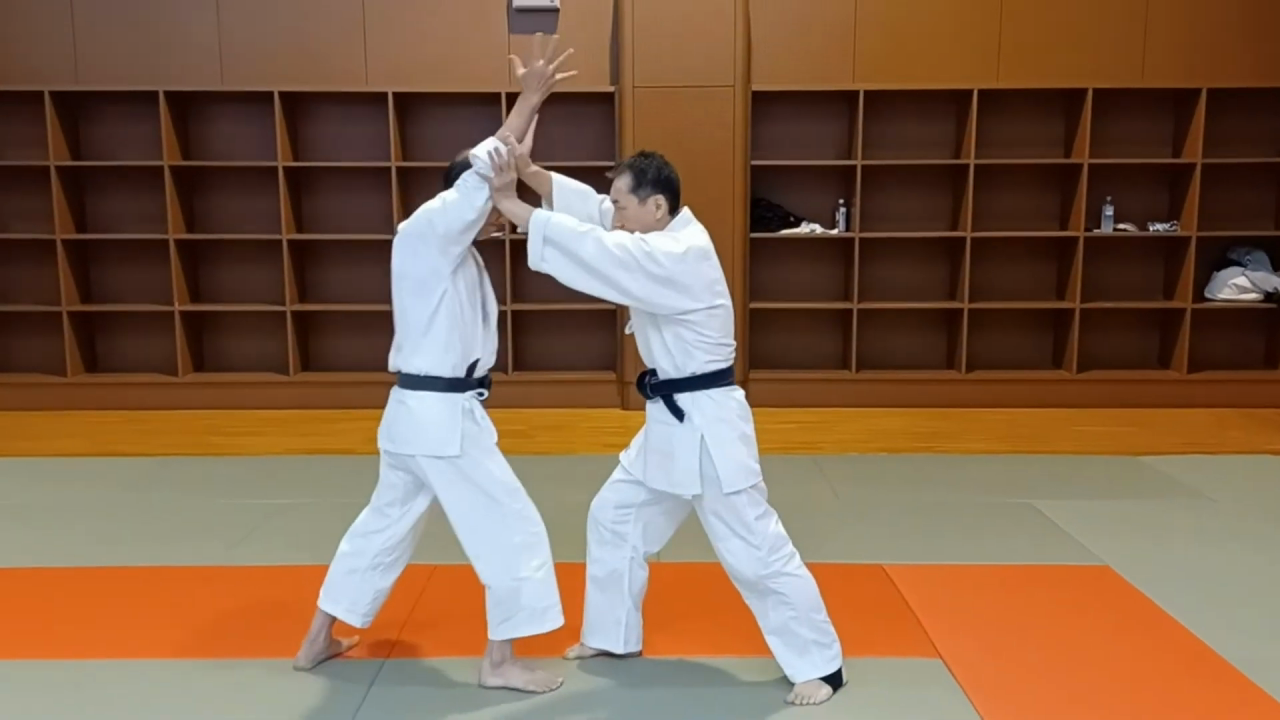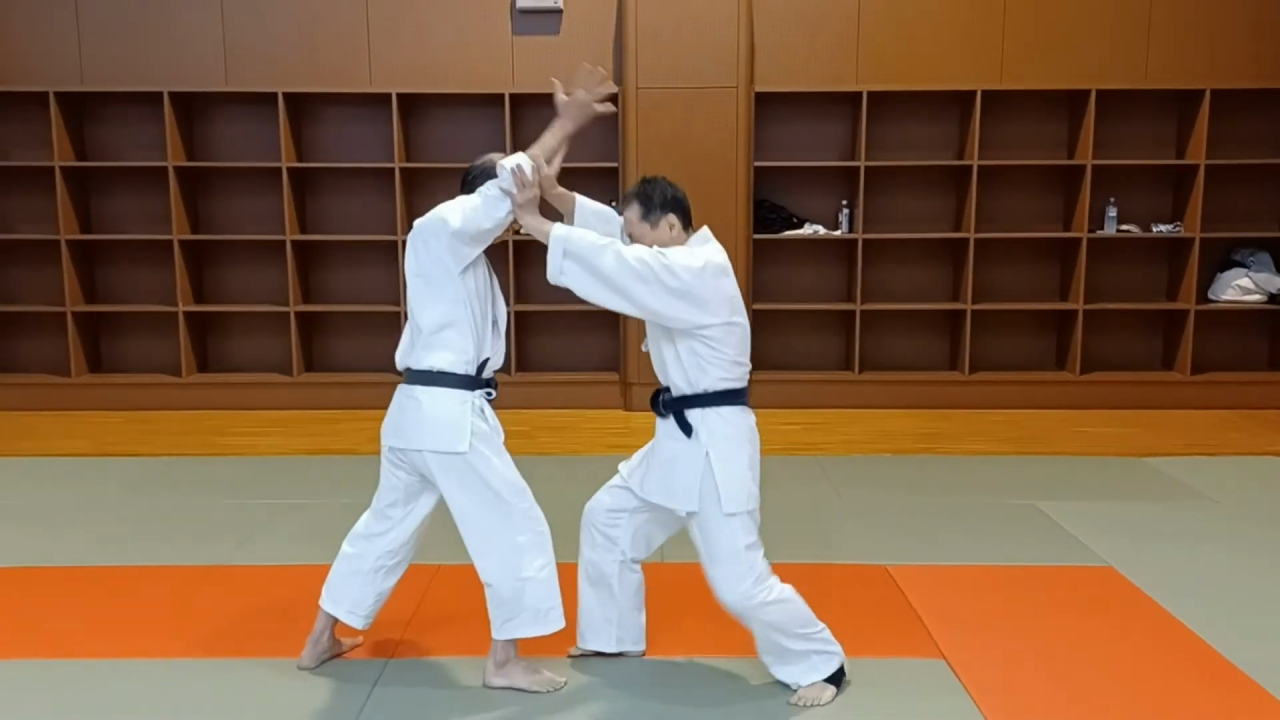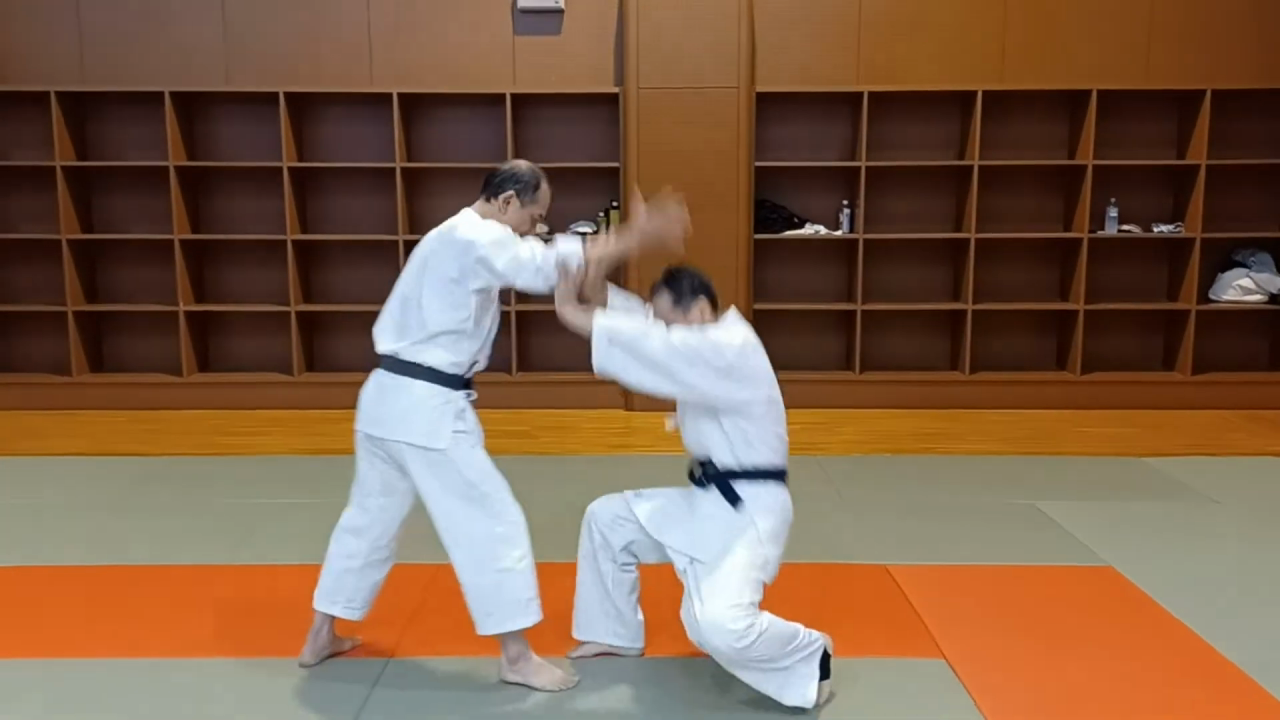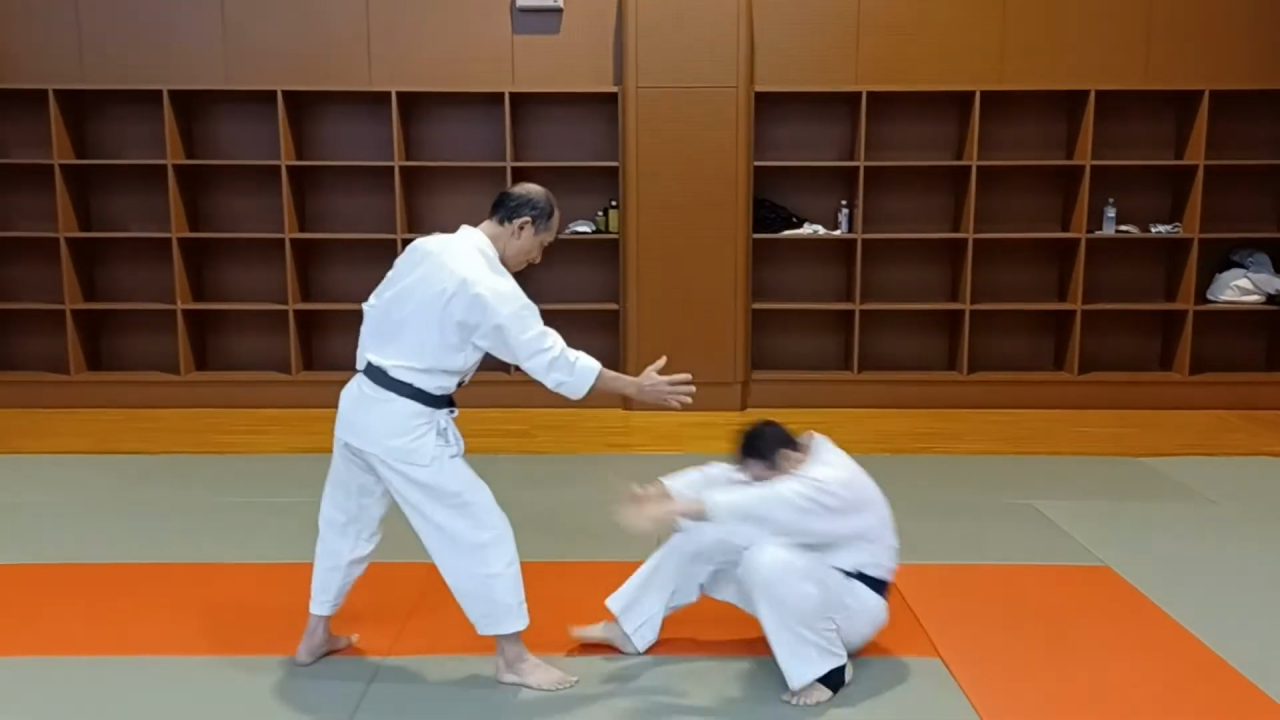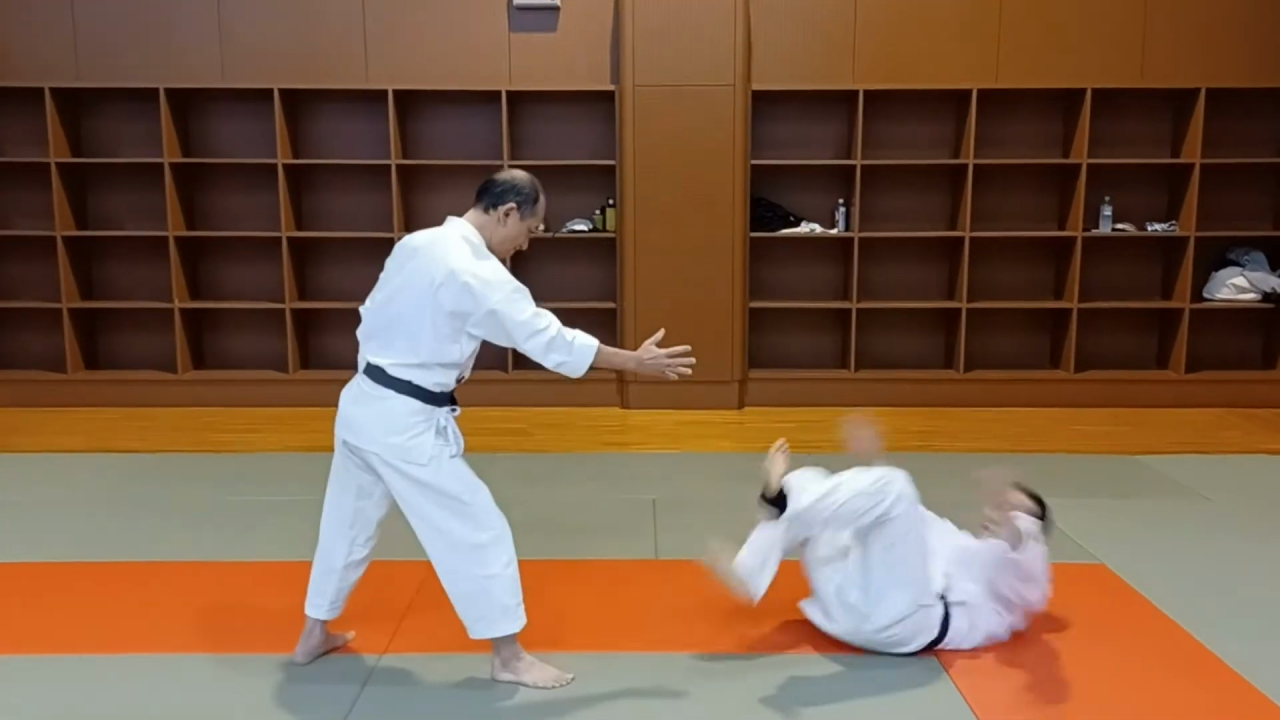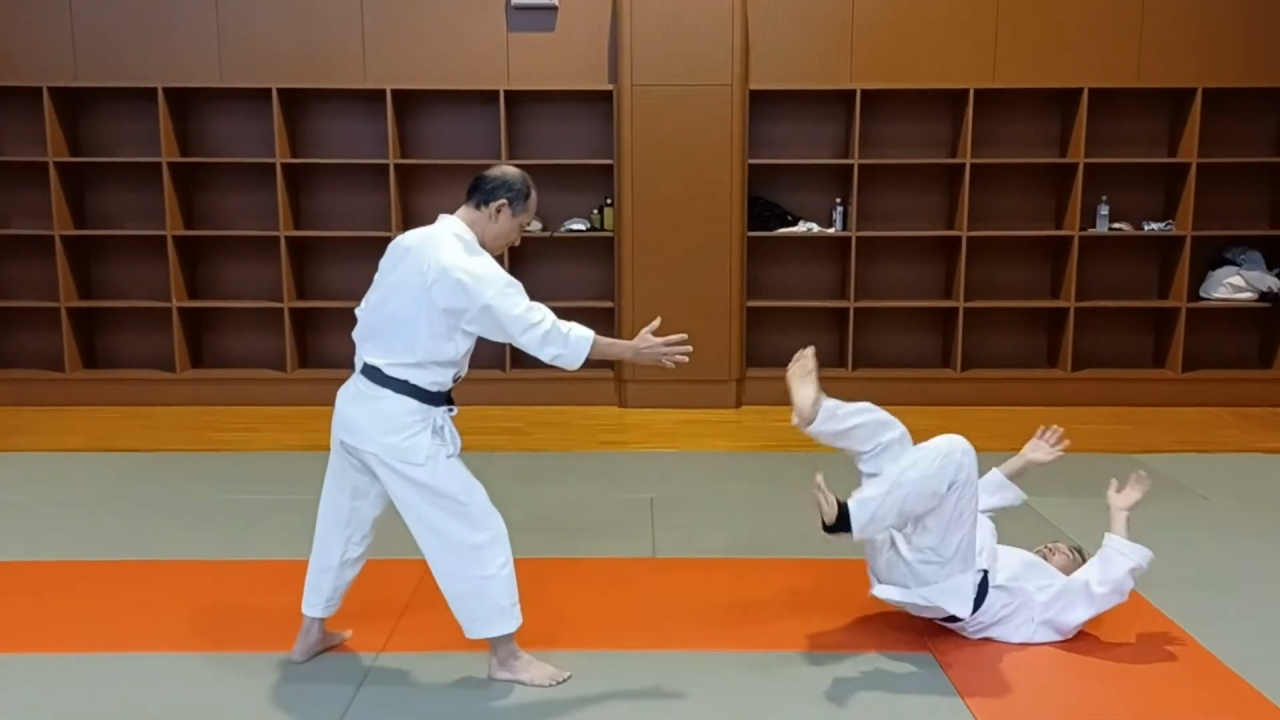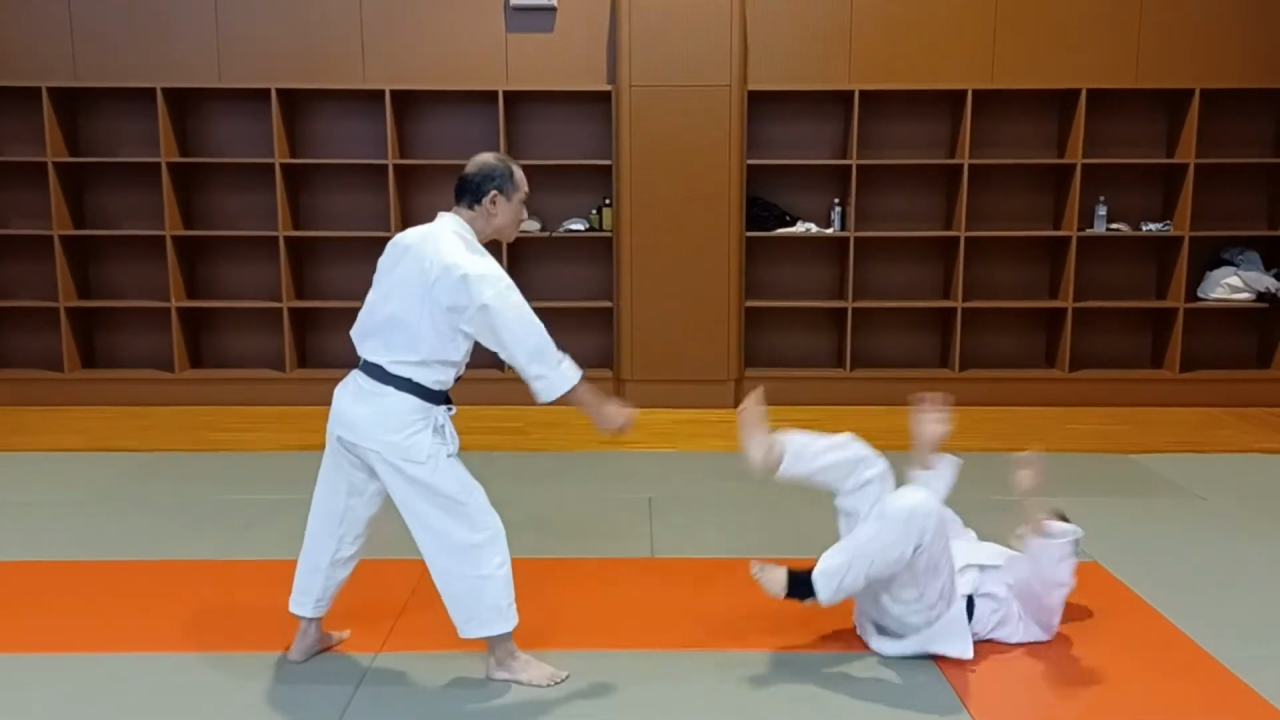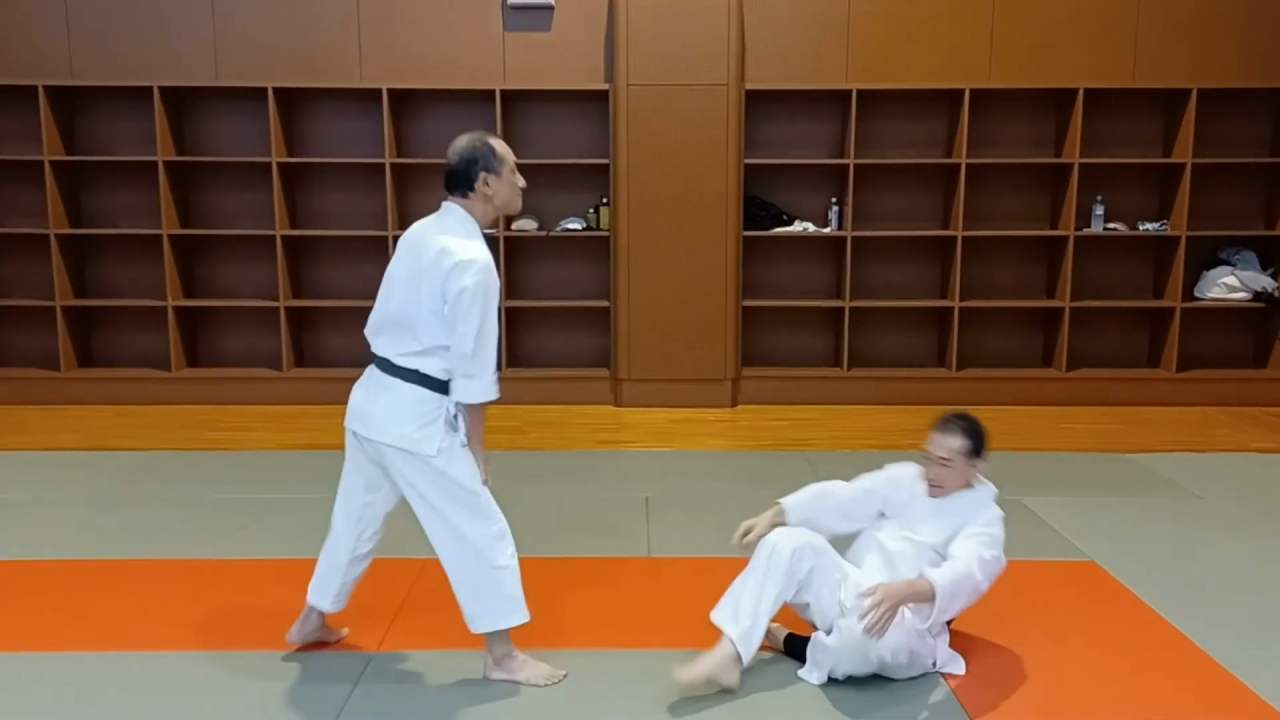
dt=0.3s
person 1, frame 1
left shoulder: (451, 250)
right shoulder: (425, 231)
right elbow: (483, 174)
right wrist: (530, 100)
left hip: (416, 411)
right hip: (441, 417)
left knee: (384, 524)
right knee: (511, 529)
left ankle: (318, 639)
right ankle: (499, 660)
person 1, frame 2
left shoulder: (461, 251)
right shoulder: (438, 229)
right elbow: (506, 189)
right wrist: (566, 123)
left hip: (416, 410)
right hip: (449, 416)
left knee: (387, 522)
right knee: (515, 530)
left ankle: (321, 638)
right ankle: (504, 660)
person 1, frame 3
left shoulder: (450, 239)
right shoulder: (476, 239)
right elbow: (550, 267)
right wrist: (637, 235)
left hip: (386, 397)
right hip: (429, 411)
left knee: (368, 519)
right knee: (490, 524)
left ankle: (321, 635)
right ankle: (516, 656)
person 1, frame 4
left shoulder: (427, 248)
right shoulder: (493, 290)
left elbow: (375, 311)
right elbow: (555, 363)
right wrist: (638, 387)
left hip: (361, 403)
right hip: (409, 424)
left knee: (346, 520)
right knee: (480, 532)
left ankle: (316, 635)
right ankle: (513, 657)
person 1, frame 5
left shoulder: (416, 243)
right shoulder: (478, 275)
left elbow: (372, 315)
right elbow: (551, 341)
right wrist: (637, 361)
left hip: (362, 403)
right hip: (409, 424)
left knee: (348, 523)
right knee: (478, 532)
left ankle: (314, 634)
right ankle: (508, 656)
person 1, frame 6
left shoulder: (409, 242)
right shoulder: (471, 271)
right elbow: (545, 334)
right wrist: (633, 350)
left hip: (359, 403)
right hip: (407, 423)
left knee: (344, 521)
right knee: (474, 532)
left ankle: (311, 633)
right ankle: (505, 655)
person 1, frame 7
left shoulder: (407, 241)
right shoulder: (474, 271)
left elbow: (369, 323)
right elbow: (534, 352)
right wrist: (600, 407)
left hip: (356, 398)
right hip: (407, 420)
left knee: (335, 521)
right knee: (471, 533)
left ankle: (308, 633)
right ankle: (503, 655)
person 1, frame 8
left shoulder: (420, 233)
right shoulder: (471, 259)
right elbow: (473, 364)
right wrist: (476, 443)
left hip: (374, 396)
right hip: (419, 413)
left knee: (358, 516)
right knee: (479, 529)
left ankle: (313, 620)
right ankle: (501, 654)
person 2, frame 1
left shoulder: (680, 257)
right shoulder: (666, 241)
left elbow: (595, 251)
right elbow: (588, 207)
left wrist: (513, 206)
right wrist: (529, 172)
left hip: (707, 423)
right hip: (670, 421)
left knee: (757, 553)
right knee: (614, 519)
left ankle: (822, 665)
right ankle: (612, 636)
person 2, frame 2
left shoulder: (697, 272)
right shoulder: (681, 261)
left elbow: (615, 265)
right elbow: (608, 231)
left wrist: (535, 223)
right wrist: (554, 195)
left hip: (714, 440)
right hip: (679, 436)
left knee: (738, 580)
right knee: (607, 521)
left ankle: (821, 664)
right ankle: (614, 637)
person 2, frame 3
left shoulder: (731, 351)
right shoulder: (713, 339)
left elbow: (655, 354)
right elbow: (641, 323)
left wrist: (578, 315)
right wrist: (592, 290)
left hip: (750, 513)
right hip: (711, 501)
left knee: (714, 627)
right knee: (607, 519)
left ankle: (809, 660)
right ankle: (616, 633)
person 2, frame 4
left shoulder: (838, 484)
right shoulder: (787, 468)
left elbow: (763, 507)
right elbow: (721, 479)
left wrist: (673, 508)
right wrist: (660, 494)
left knee: (770, 563)
right knee: (698, 543)
left ankle: (825, 669)
right ankle: (627, 630)
person 2, frame 5
left shoulder: (1017, 586)
right shoulder: (960, 544)
left elbow: (1020, 578)
right elbow: (882, 521)
left wrist: (1008, 524)
right wrist: (870, 462)
left hip: (897, 619)
right hip: (858, 600)
left knee: (888, 487)
right knee: (809, 483)
left ankle: (780, 501)
right ankle: (748, 574)
person 2, frame 6
left shoulder: (1052, 599)
right shoulder: (1005, 562)
left elbow: (1107, 580)
right elbow: (967, 505)
left wrist: (1119, 514)
right wrist: (1023, 461)
left hip: (939, 579)
right hip: (902, 557)
left knee: (952, 452)
right knee: (885, 433)
left ankle: (846, 516)
right ankle: (813, 410)
person 2, frame 7
left shoulder: (1033, 609)
right shoulder: (985, 551)
left elbow: (1048, 577)
right elbow: (927, 493)
left wrist: (1038, 516)
right wrist: (928, 447)
left hip: (922, 611)
right hip: (886, 585)
left knee: (916, 509)
right knee: (864, 467)
left ankle: (806, 584)
right ankle: (771, 453)
person 2, frame 8
left shoulder: (984, 520)
right shoulder: (906, 478)
left elbow: (965, 576)
right elbow: (843, 499)
left wrist: (903, 592)
right wrist: (775, 515)
left hip: (899, 627)
right hip: (850, 592)
left knee: (874, 640)
right knee: (788, 543)
left ankle: (799, 648)
right ankle: (727, 657)
